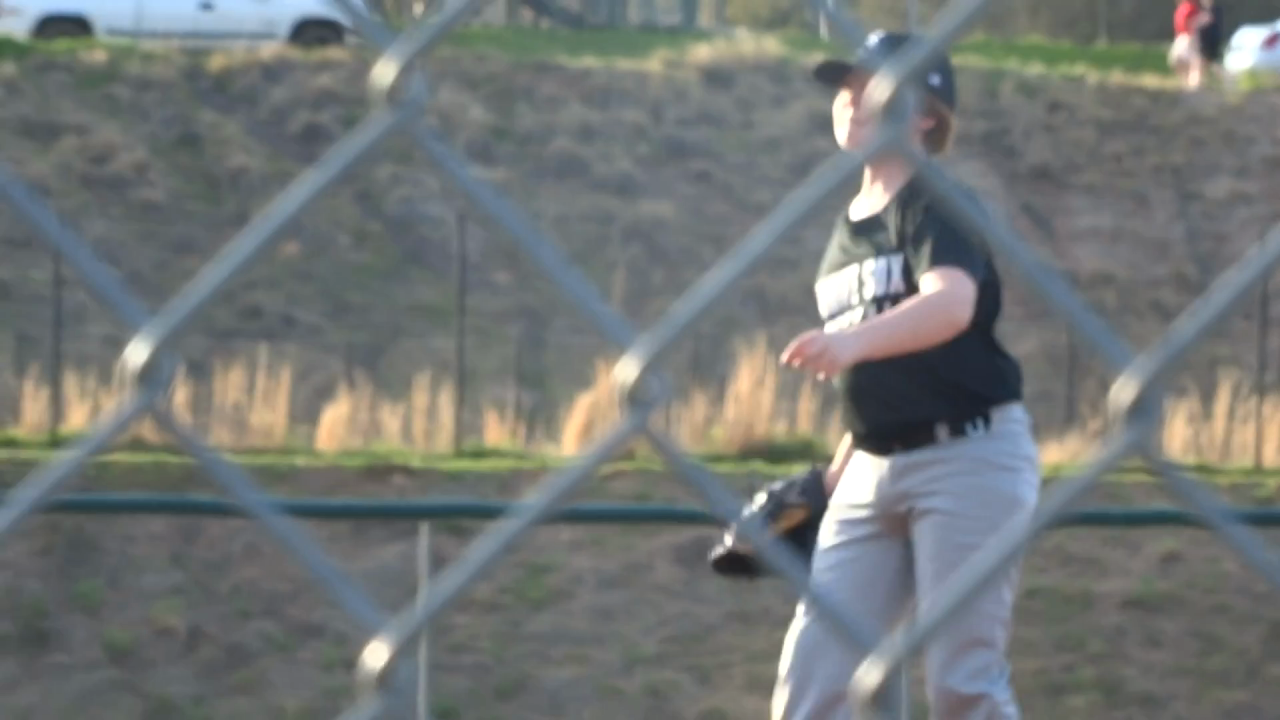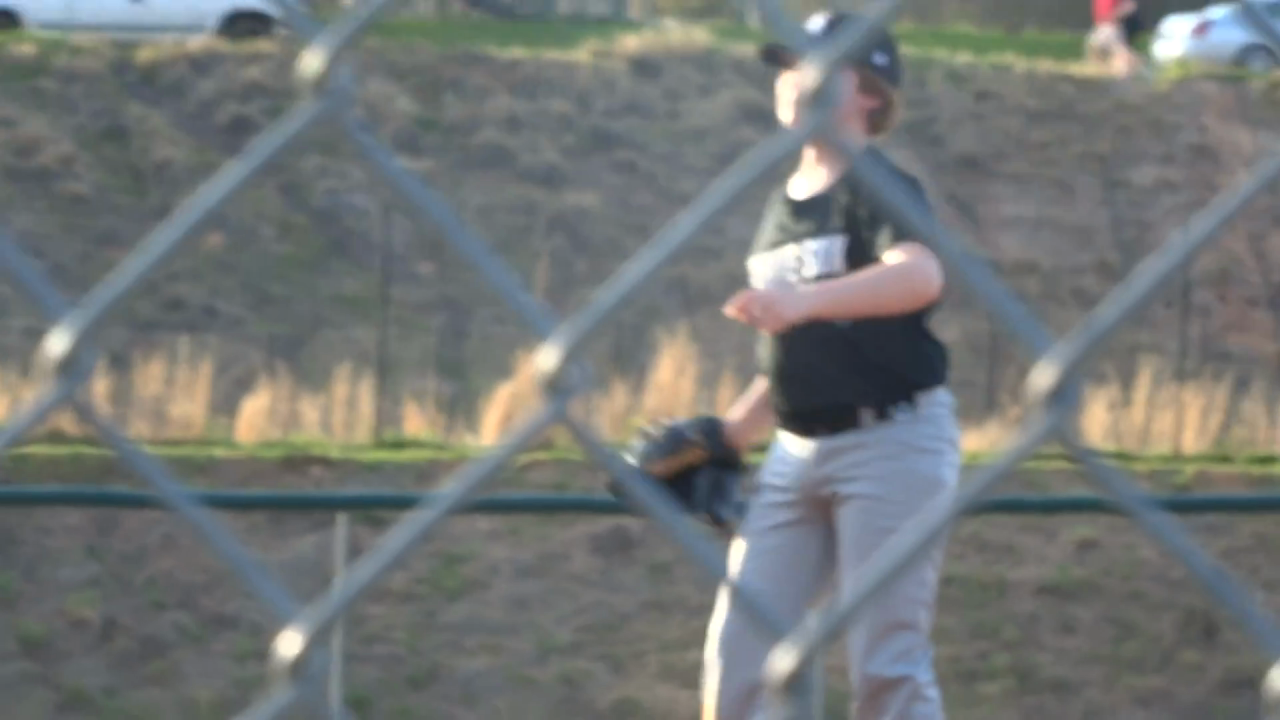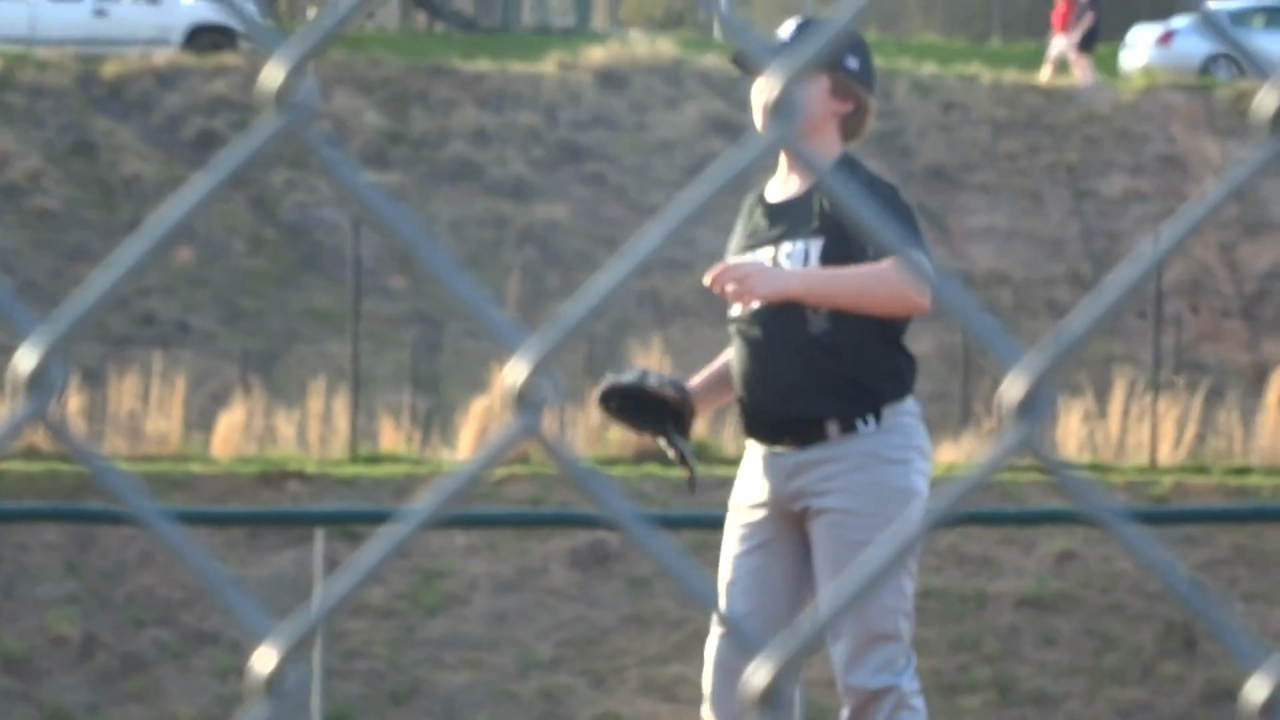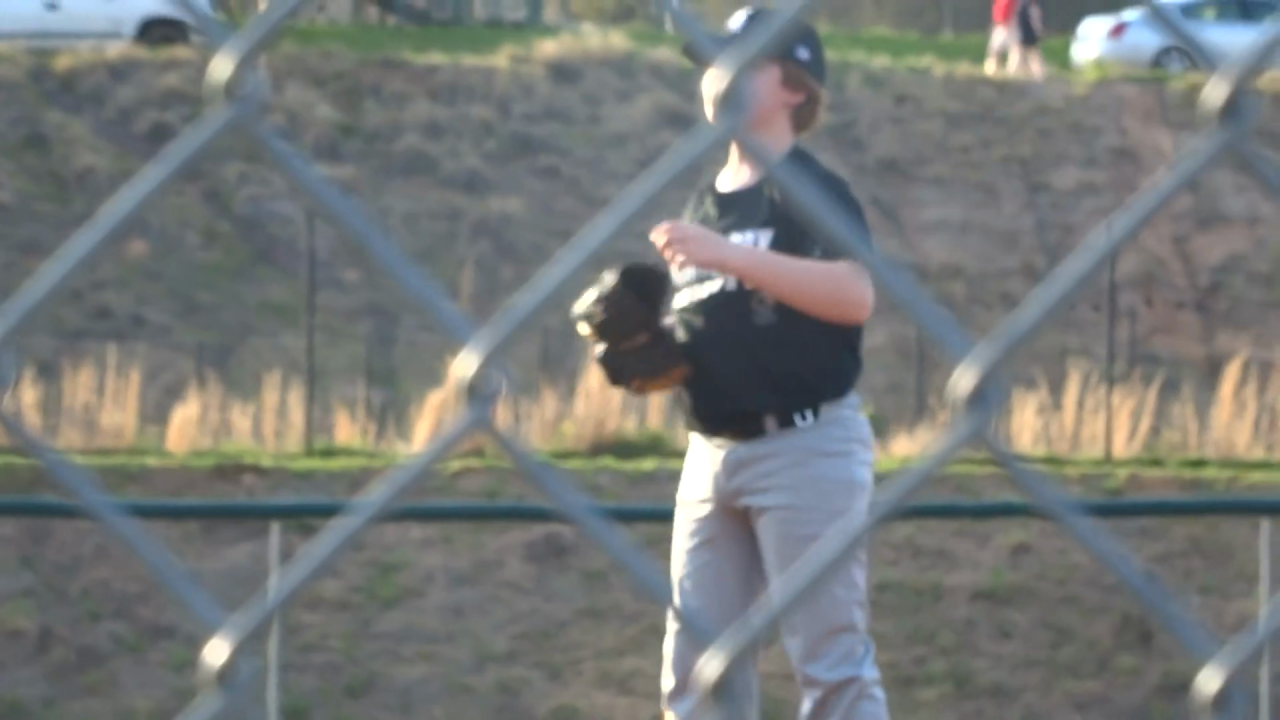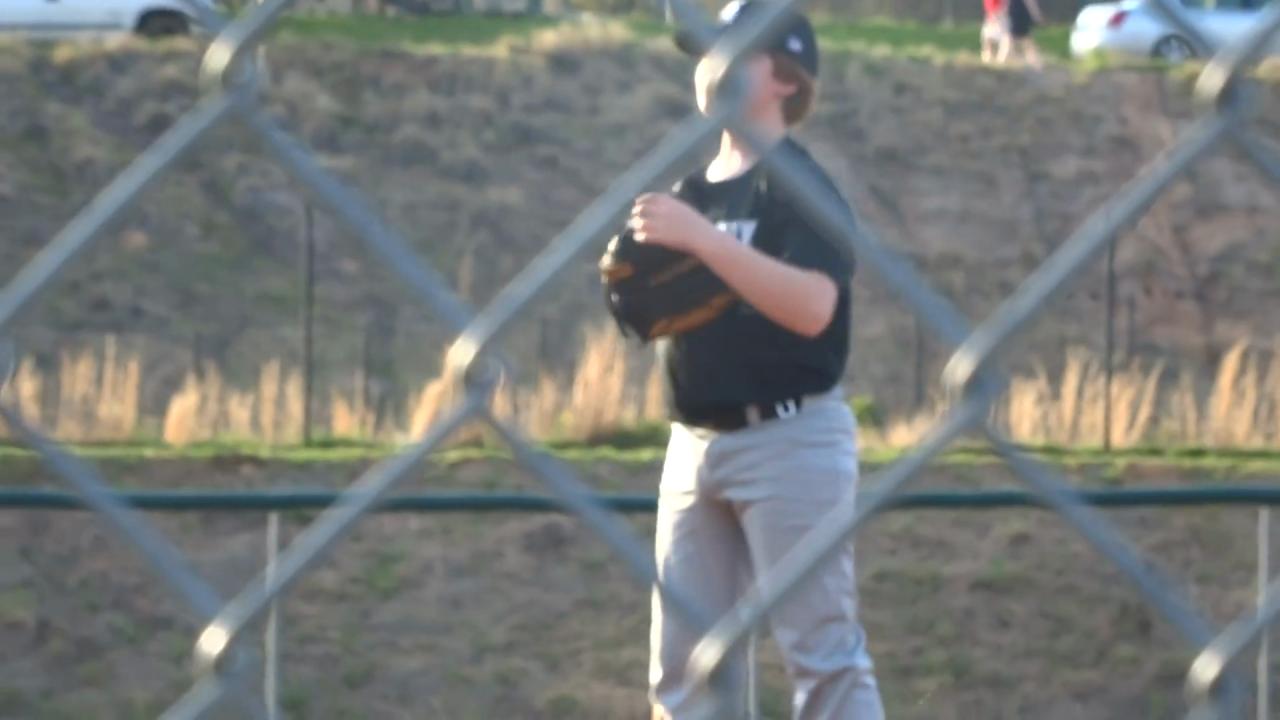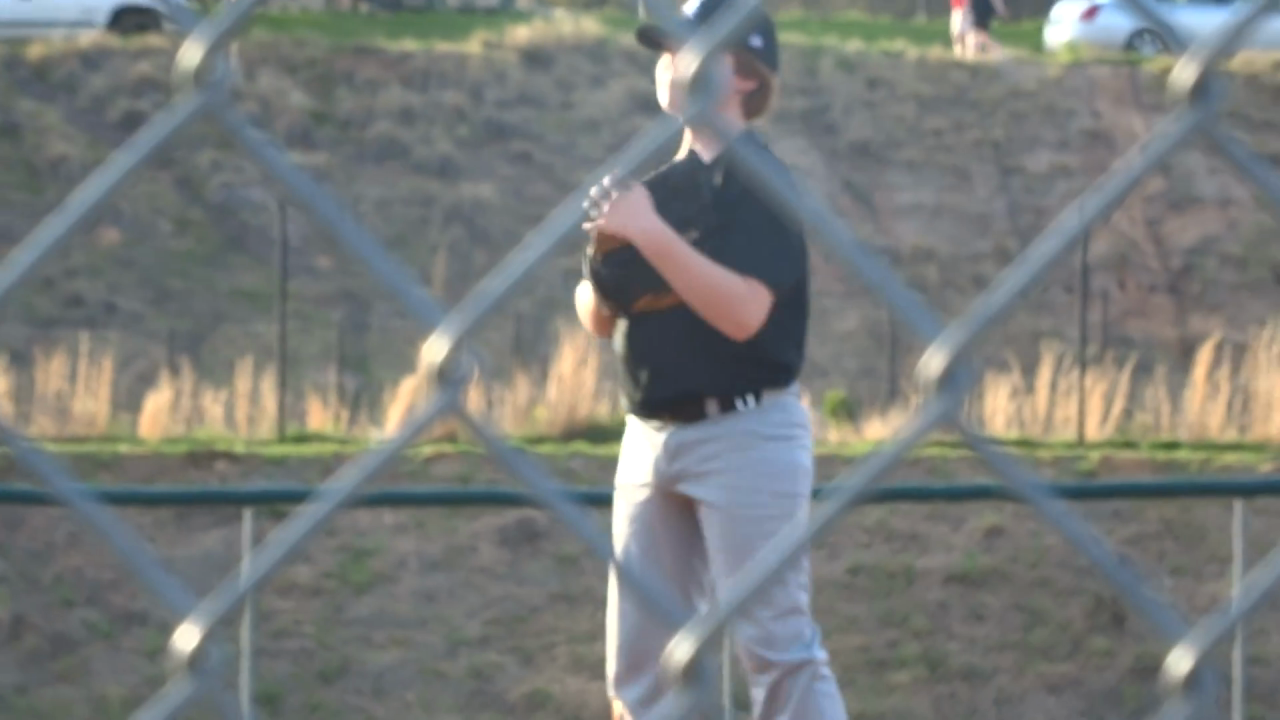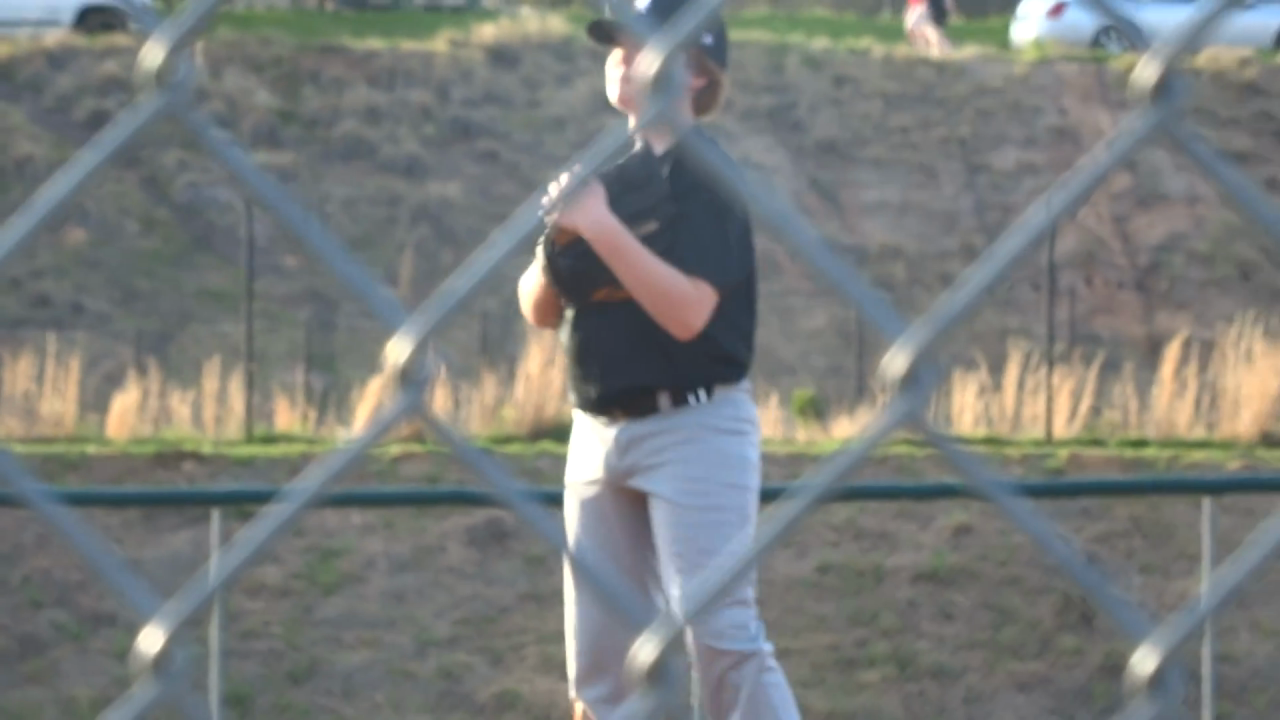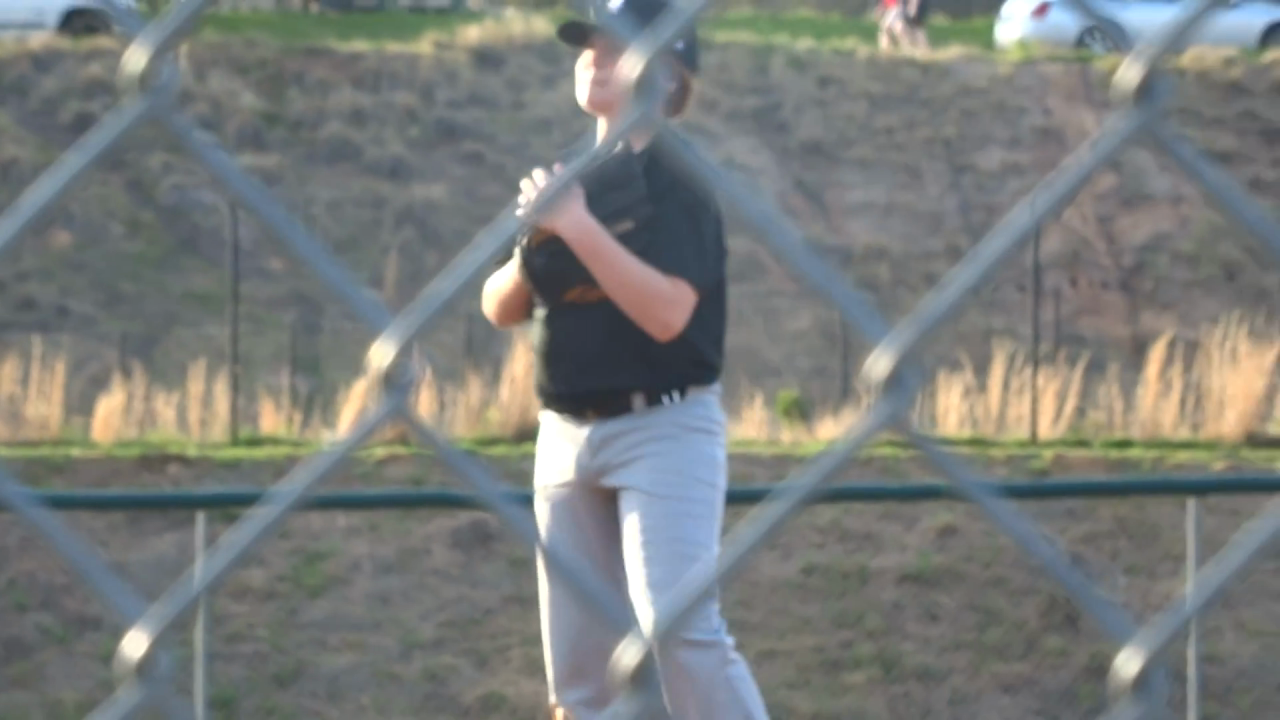
dt=0.1s
person 1, frame 1
left shoulder: (941, 209)
right shoulder: (848, 228)
left elbow: (952, 307)
left wrist: (853, 345)
right wrist: (838, 475)
left hip: (970, 459)
right hip: (874, 469)
right knee: (815, 660)
person 1, frame 2
right shoulder: (781, 205)
left elbow: (923, 279)
left wrist: (807, 307)
right wrist: (737, 425)
left hip: (894, 443)
right hip: (798, 452)
left knee: (886, 662)
right knee: (742, 643)
person 1, frame 3
left shoulder: (863, 198)
right shoulder: (753, 209)
left elbow: (913, 290)
left wrist: (794, 280)
right wrist: (696, 393)
left hip: (863, 453)
right hip: (769, 461)
person 1, frame 4
left shoulder: (813, 191)
right shoulder: (704, 198)
left elbow: (854, 296)
left wrist: (732, 258)
left hip: (807, 447)
right hip: (713, 454)
left knee: (829, 661)
right knee: (697, 663)
person 1, frame 5
left shoulder: (799, 185)
right shoulder: (693, 188)
left elbow: (811, 310)
left wrist: (699, 238)
left hip: (791, 438)
right hip: (694, 444)
left knee: (818, 650)
right knee: (684, 656)
person 1, frame 6
left shoulder: (755, 181)
right shoulder: (654, 184)
left elbow: (743, 313)
right elbow: (596, 316)
left wrist: (646, 233)
left hip: (747, 432)
right hip: (650, 438)
left knee: (776, 644)
right knee: (643, 650)
person 1, frame 7
left shoulder: (702, 180)
right shoulder: (599, 181)
left elbow: (688, 313)
right elbow: (535, 309)
left wrist: (600, 228)
left hip: (697, 428)
right hip: (597, 435)
left knee: (720, 638)
right knee: (601, 653)
person 1, frame 8
left shoulder: (675, 181)
right shoulder: (569, 182)
left elbow: (668, 314)
right elbow: (499, 309)
left wrist: (578, 229)
left hip: (666, 427)
right hip: (566, 436)
left knee: (680, 630)
right knee: (579, 654)
